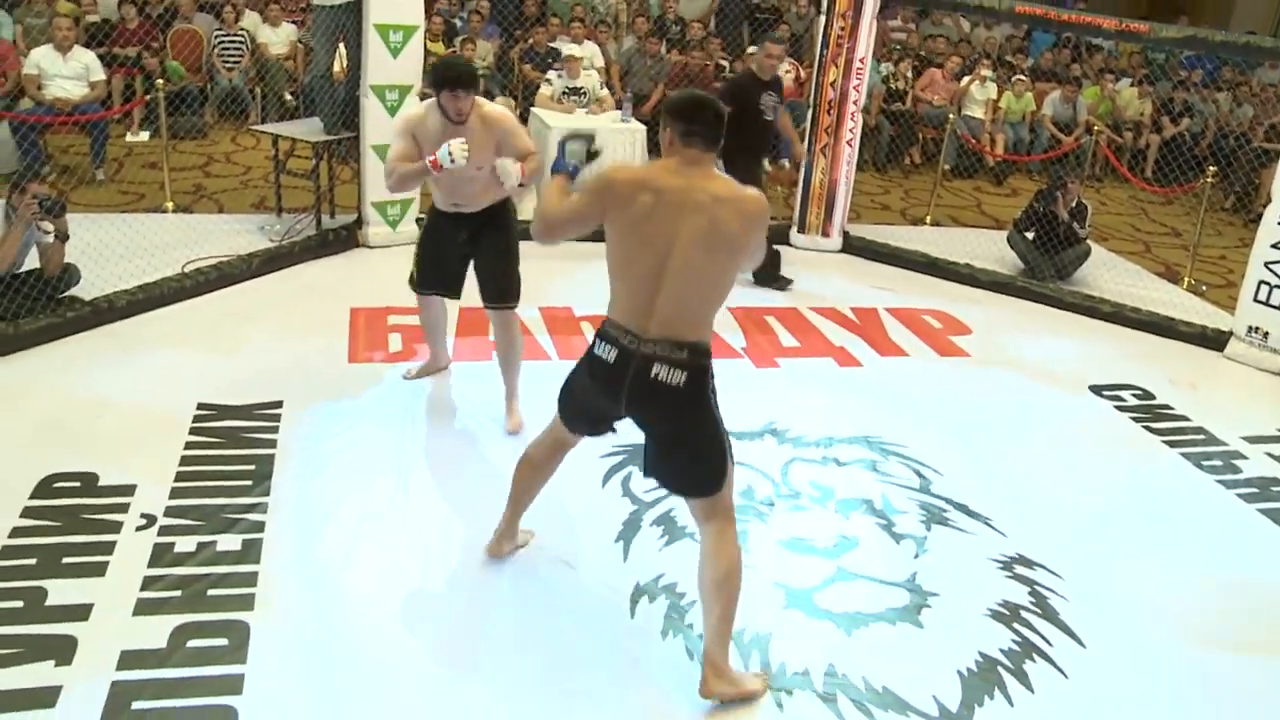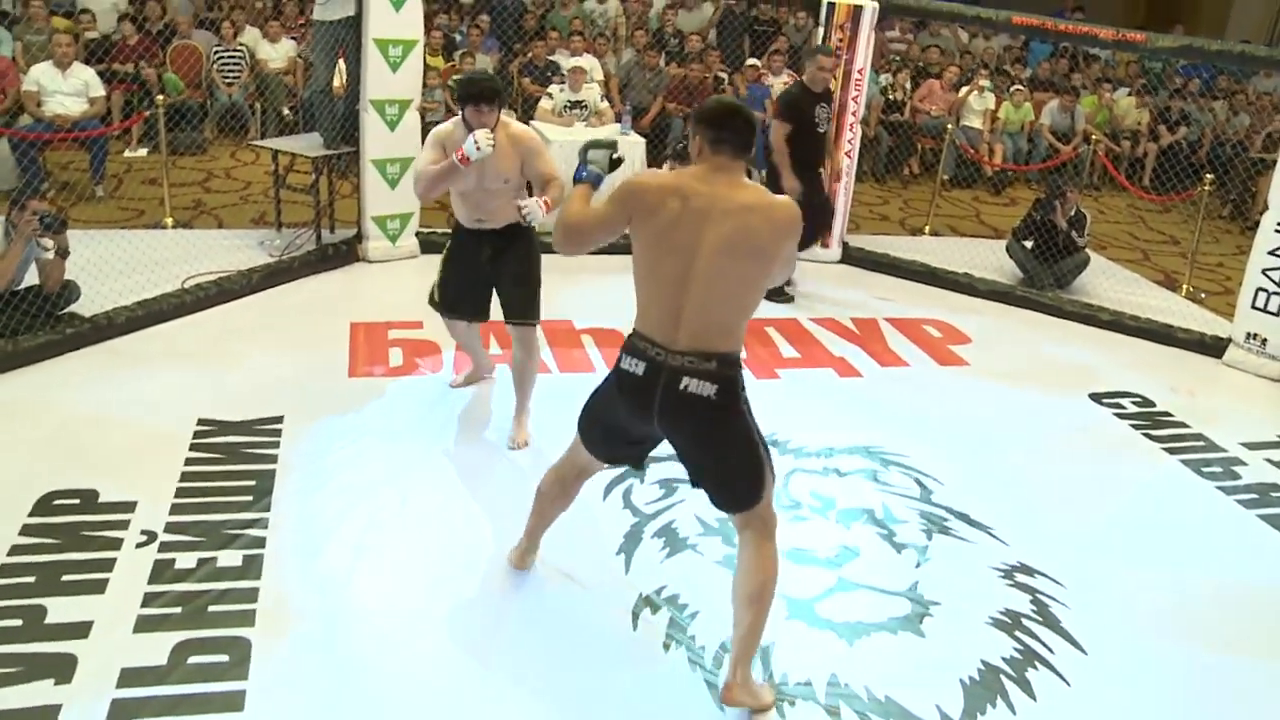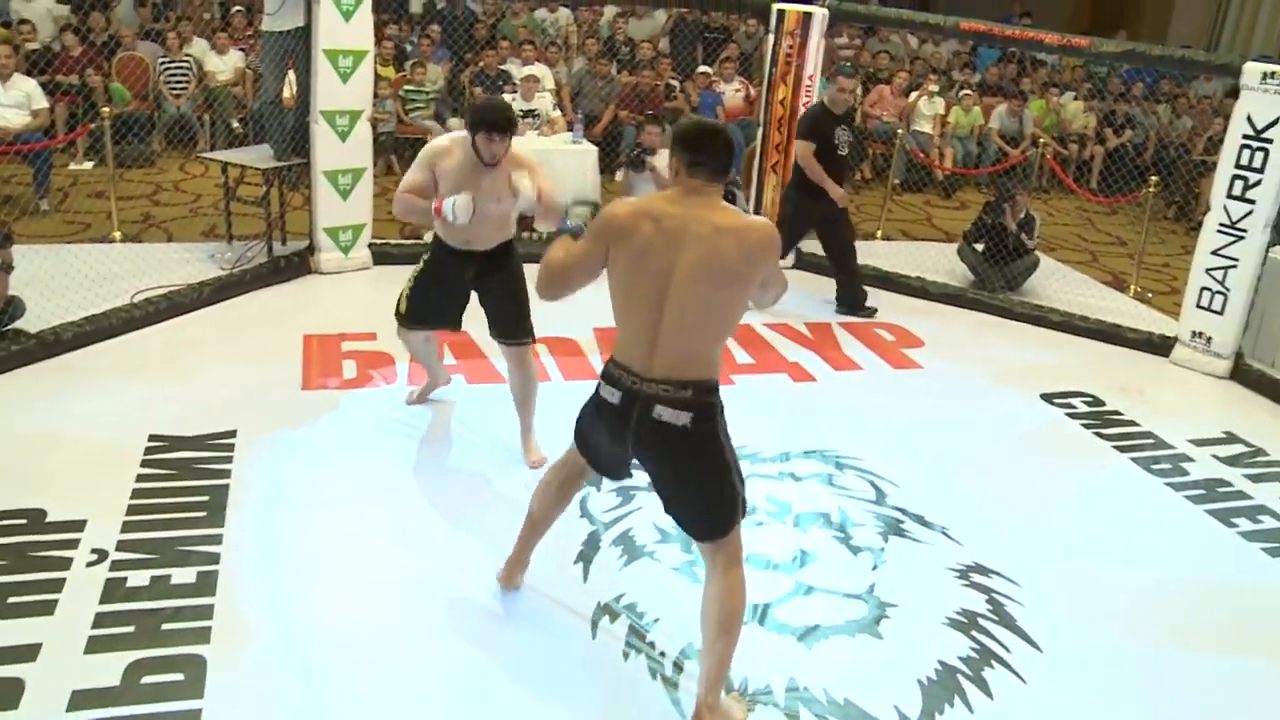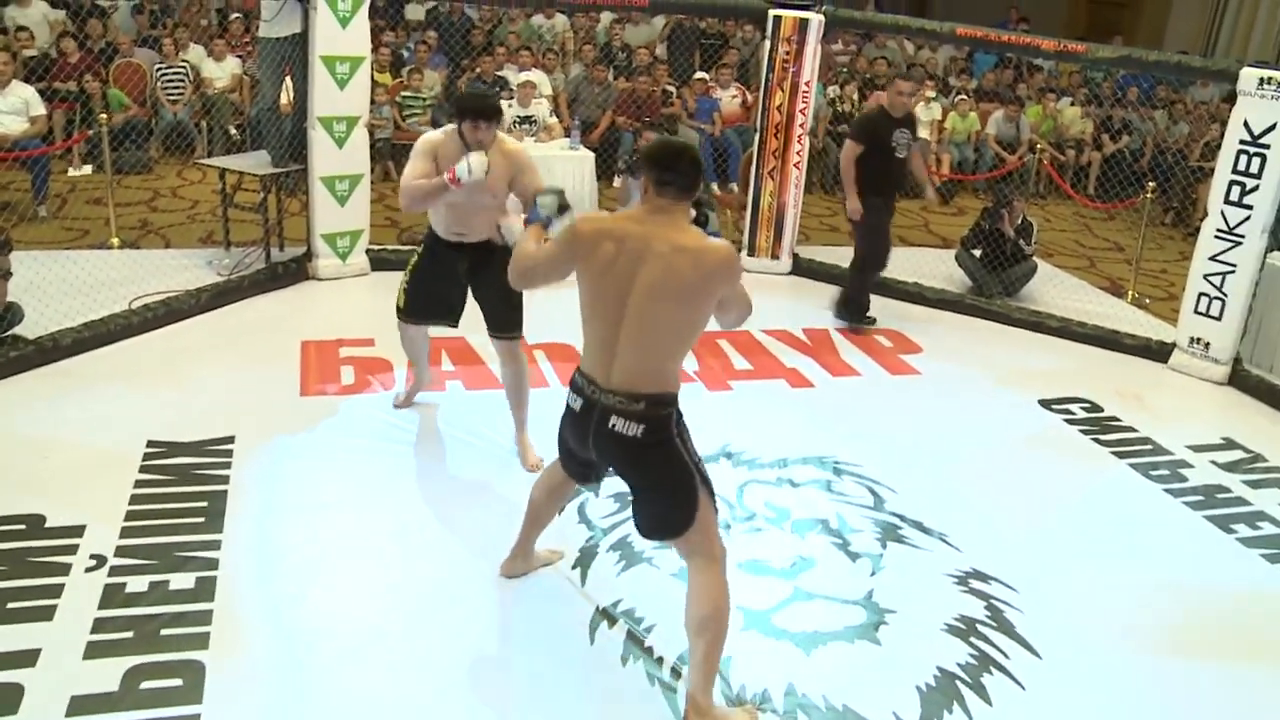
dt=0.3s
person 1, frame 1
left shoulder: (621, 182)
right shoulder: (749, 206)
left elbow: (545, 228)
left wrist: (562, 170)
left hip: (610, 357)
right hip: (681, 375)
left knee: (555, 435)
right knee: (717, 519)
left ankle: (505, 534)
right ankle: (717, 670)
person 1, frame 2
left shoulder: (648, 189)
right shoulder: (781, 214)
left elbow: (567, 237)
left wrist: (587, 176)
left hip: (637, 373)
right hip: (713, 391)
left knee: (575, 462)
right knee: (759, 532)
left ankle: (524, 553)
right ankle: (740, 684)
person 1, frame 3
left shoulder: (623, 217)
right shoulder: (757, 235)
left elbow: (550, 285)
right elbow: (768, 298)
left wrist: (572, 229)
left hip: (616, 397)
right hip: (688, 415)
left knee: (571, 464)
right knee: (724, 557)
left ankle: (514, 566)
person 1, frame 4
left shoulder: (589, 231)
right shoulder: (715, 257)
left elbow: (520, 274)
right elbow: (735, 318)
left wrist: (538, 221)
left hip: (584, 405)
right hip: (648, 425)
left knee: (564, 473)
right knee: (707, 558)
left ankle: (520, 556)
person 2, frame 1
left shoulder: (497, 118)
right shoulder: (414, 121)
left elbow: (532, 157)
right elbow: (393, 181)
left wrist: (518, 173)
right wrist: (436, 162)
left hip: (493, 218)
right hip: (444, 217)
left knee: (502, 311)
right knee: (427, 293)
left ankle: (512, 400)
right ankle: (438, 357)
person 2, frame 2
left shoulder: (522, 137)
right shoulder: (442, 135)
left elbow: (557, 185)
right elbow: (422, 188)
left wrist: (545, 203)
right wrist: (463, 157)
left hip: (514, 237)
right hip: (467, 237)
left knee: (523, 330)
right knee: (455, 315)
left ankle: (520, 415)
right ankle: (481, 365)
person 2, frame 3
left shoulder: (520, 163)
right shoulder: (438, 151)
left elbow: (554, 213)
right elbow: (400, 204)
left wrist: (533, 199)
right wrist: (441, 210)
left hip: (499, 257)
right hip: (447, 253)
left knee: (519, 349)
right knee: (410, 327)
left ankle: (527, 435)
right ankle: (437, 376)
person 2, frame 4
left shoulder: (512, 154)
right shoulder: (431, 144)
left elbow: (538, 202)
right elbow: (408, 198)
right wrist: (454, 178)
left hip: (491, 251)
right hip: (440, 247)
left knee: (510, 344)
right knee: (410, 321)
left ankle: (521, 435)
right ankle: (419, 380)
person 3, frame 1
left shoulder: (776, 83)
right shoulder: (740, 83)
left elbow: (780, 113)
left wrist: (796, 143)
left hip: (754, 158)
right hip: (736, 159)
right ankle: (766, 271)
person 3, frame 2
left shoulder: (827, 95)
right shoulder: (792, 97)
right elbow: (776, 136)
right wrist: (787, 176)
left hip: (810, 173)
right hip: (788, 175)
left knee: (822, 220)
right ankle: (770, 284)
person 3, frame 3
left shoulder: (846, 117)
right shoulder: (813, 117)
right elbow: (804, 157)
left wrist: (837, 187)
right wrist: (831, 187)
left hip: (830, 197)
right hip: (803, 196)
left knee: (843, 248)
right knee: (779, 245)
left ankle: (852, 301)
person 3, frame 4
left shoulder: (909, 119)
right shoulder: (871, 120)
left elbow: (913, 153)
right elbow: (847, 156)
left wrist: (928, 186)
right wrist: (852, 197)
left hip: (886, 198)
right hip: (866, 198)
left knee: (868, 253)
right knee: (876, 254)
left ankle: (853, 307)
right ankle: (849, 307)
